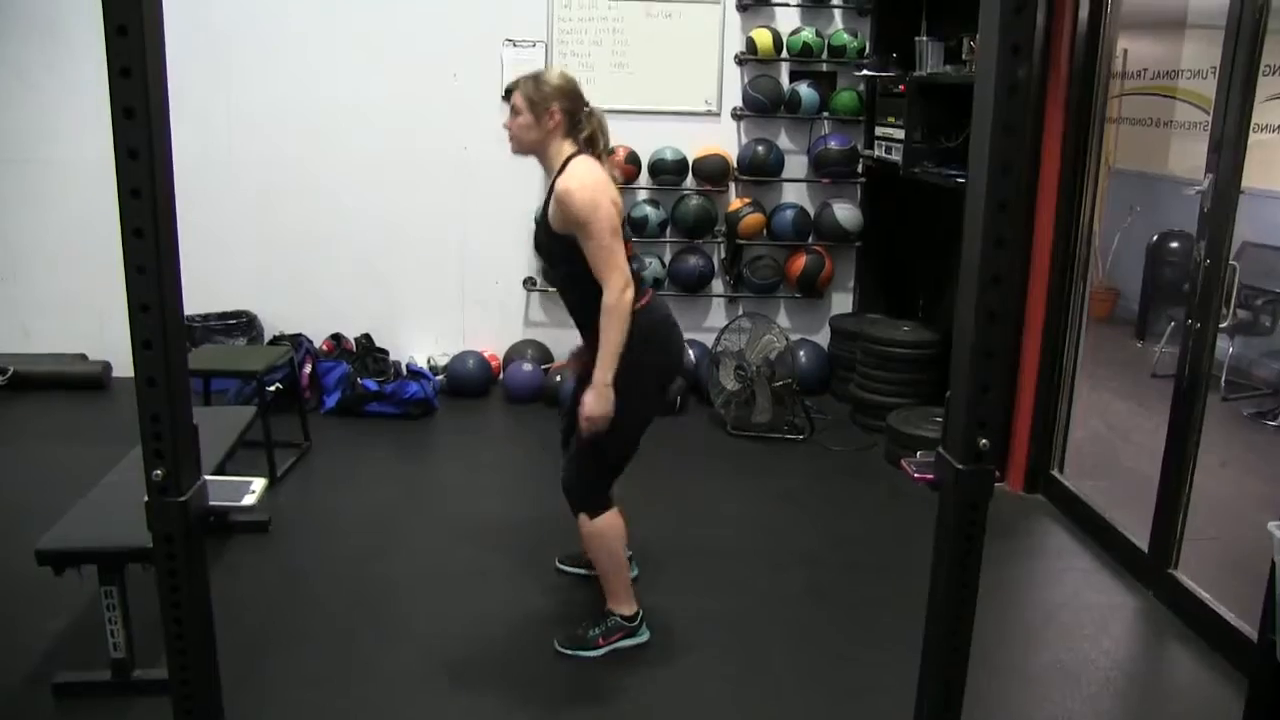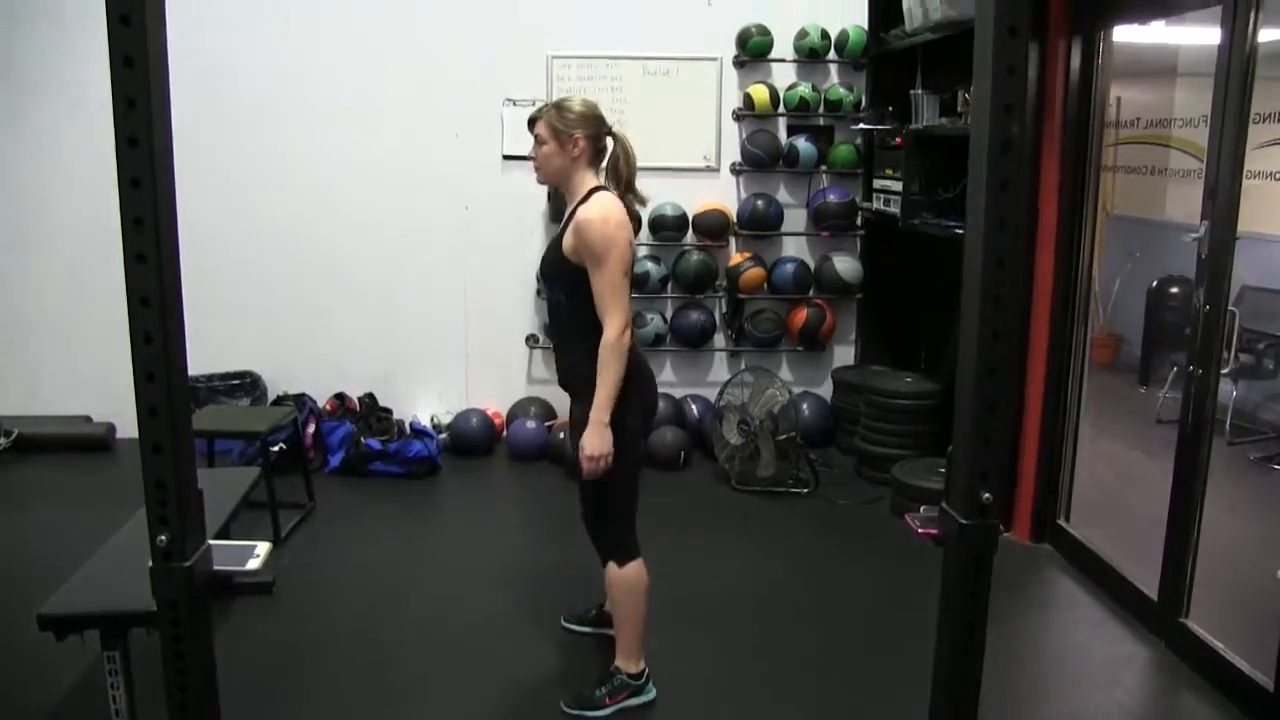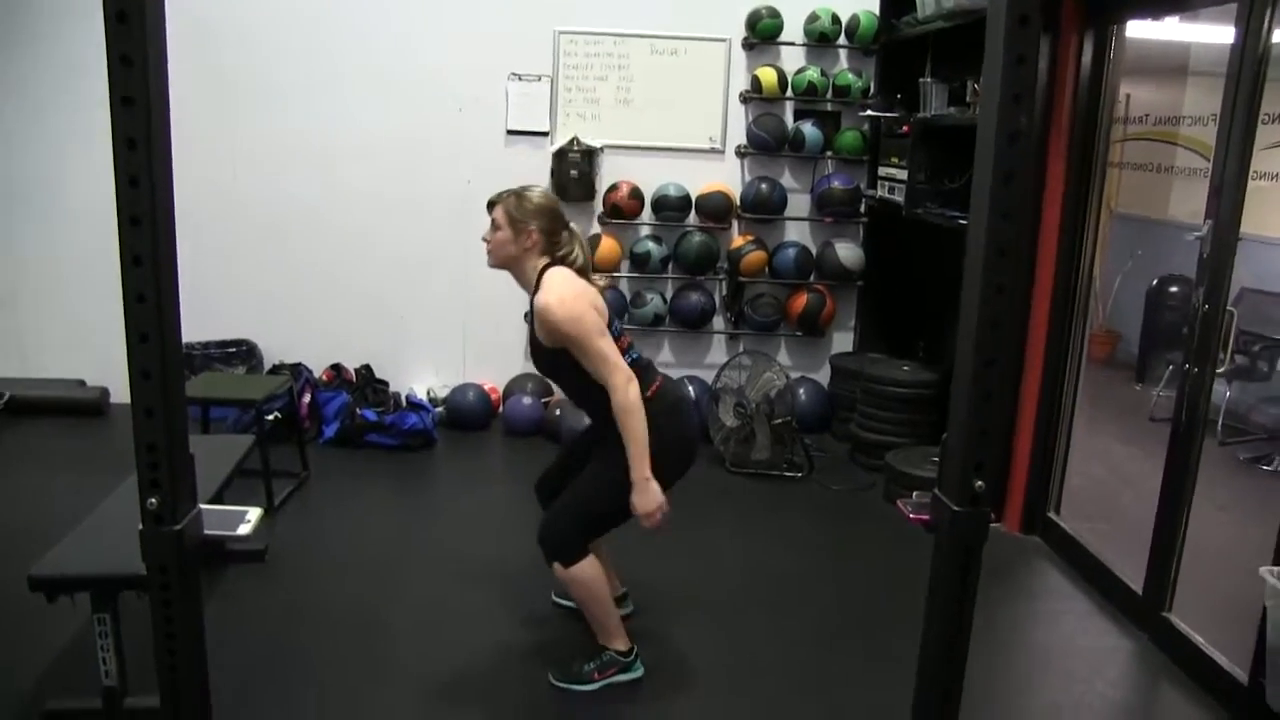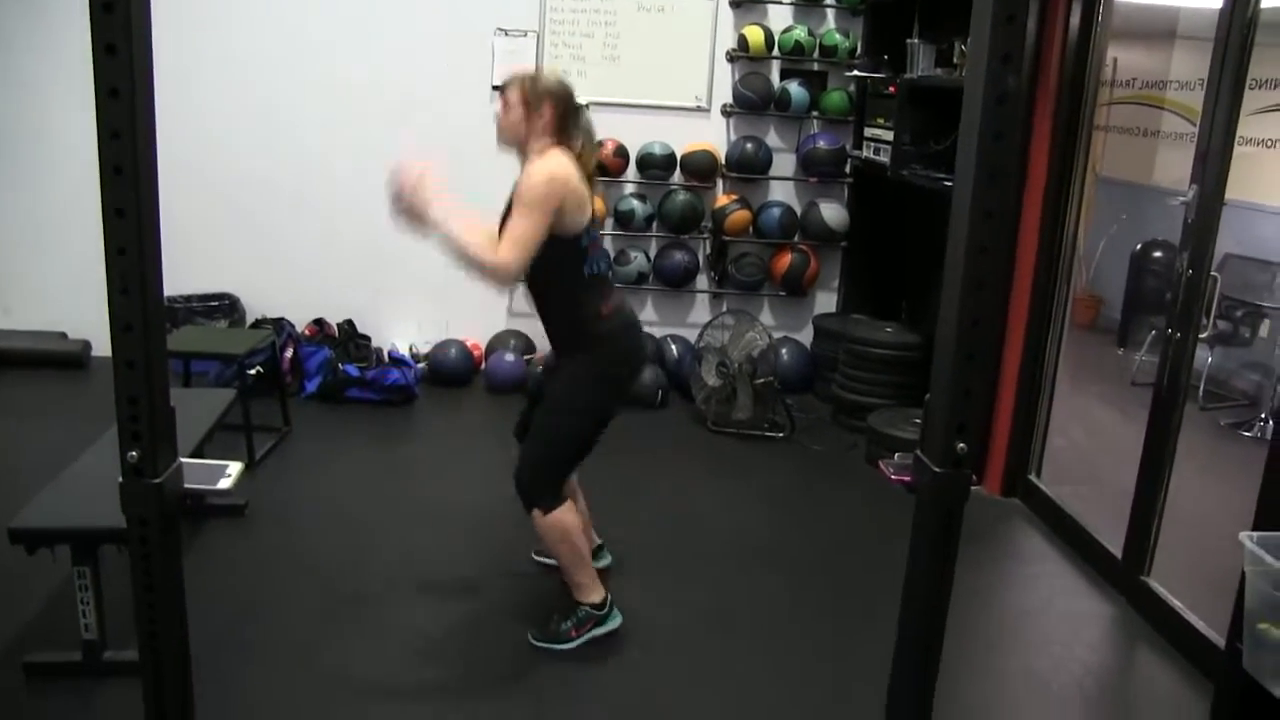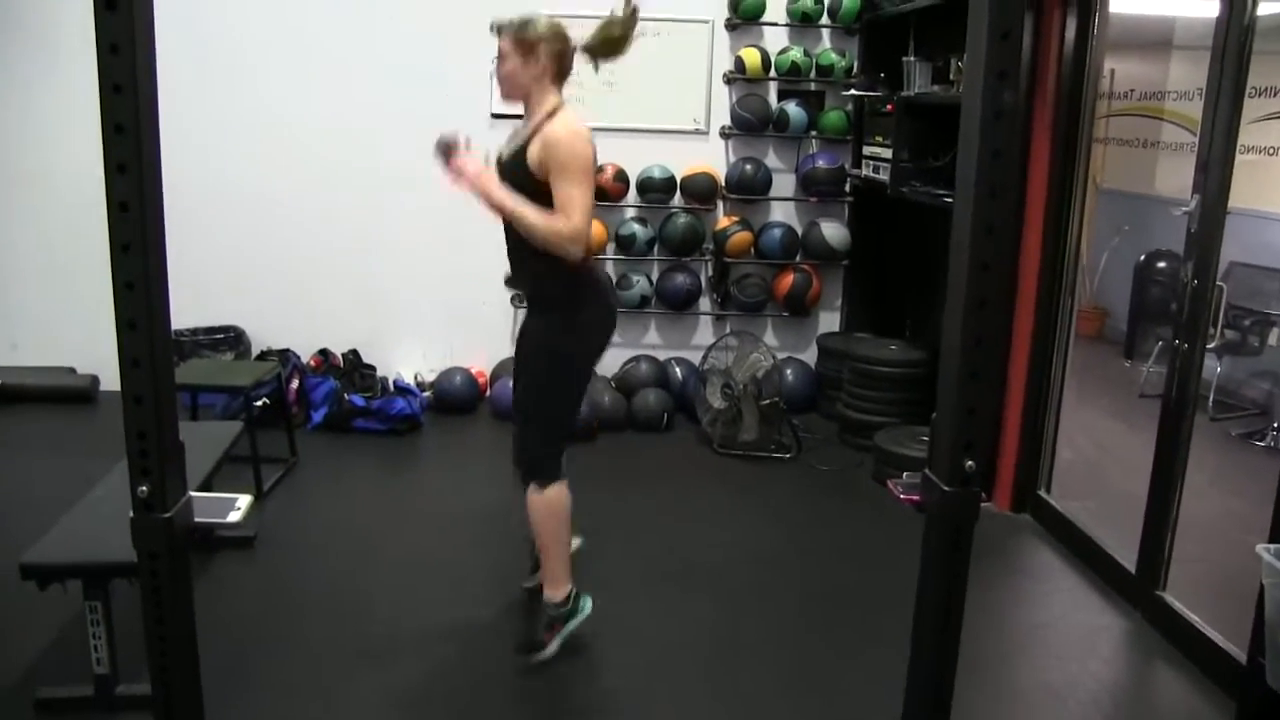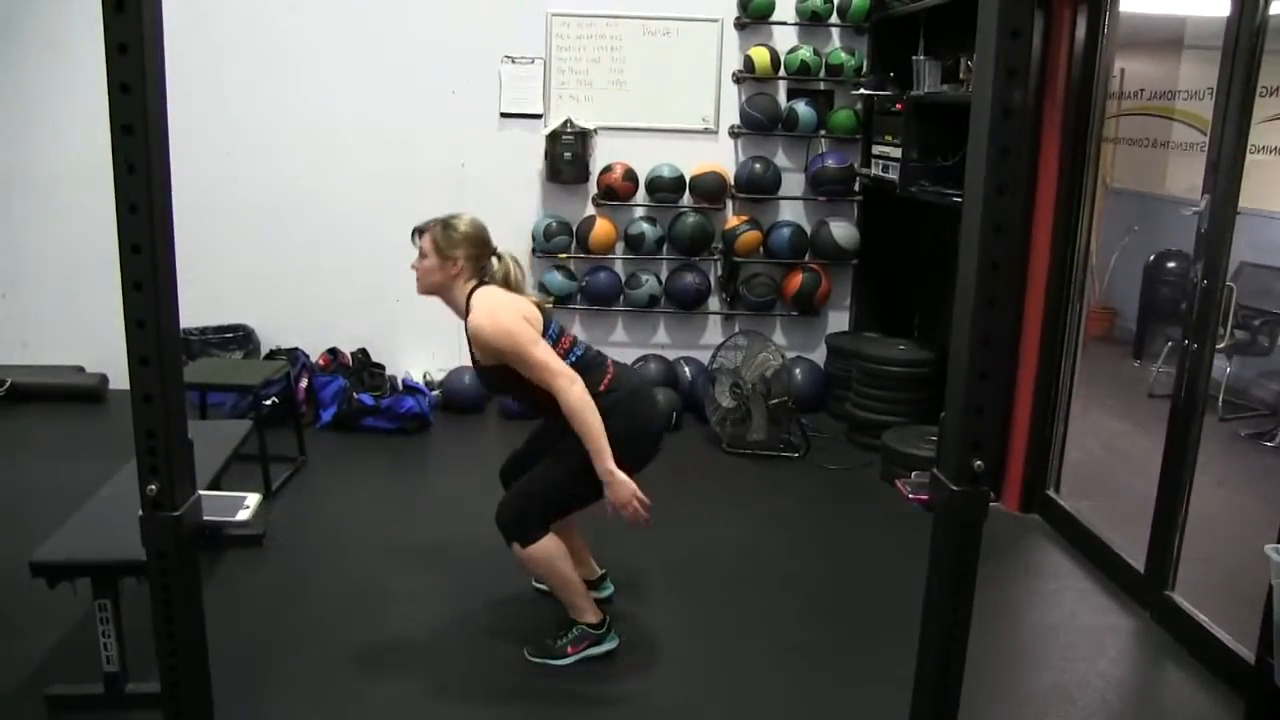
dt=0.5s
person 1, frame 1
left shoulder: (576, 184)
right shoulder: (572, 174)
left elbow: (618, 288)
left wrist: (602, 384)
right wrist: (589, 350)
left hip: (643, 346)
right hip: (628, 338)
left knee: (584, 479)
right knee: (581, 445)
left ankle: (623, 617)
right ankle: (608, 550)
person 1, frame 2
left shoulder: (598, 215)
right shoulder: (585, 208)
left elbow: (617, 329)
left wrist: (599, 424)
left hip: (613, 392)
right hip: (595, 386)
left knee: (612, 527)
right knee: (599, 513)
right ankle: (616, 611)
person 1, frame 3
left shoulder: (553, 299)
right shoulder: (554, 280)
left elbow: (622, 384)
left wrist: (642, 480)
left hip: (658, 429)
right hip: (641, 415)
left knee: (559, 536)
right knee: (552, 491)
left ankle: (618, 653)
right ankle: (609, 591)
person 1, frame 4
left shoulder: (549, 175)
right shoulder: (548, 169)
left elbow: (504, 266)
right elbow: (508, 248)
left wrist: (435, 214)
right wrist: (439, 213)
left hip: (601, 350)
right hip: (589, 339)
left knee: (535, 477)
right knee: (534, 441)
left ankle: (593, 604)
right ankle: (587, 543)
person 1, frame 5
left shoulder: (564, 133)
right shoulder: (536, 125)
left elbow: (571, 238)
left wrist: (489, 192)
right wrist: (481, 177)
left hip: (571, 308)
right hip: (549, 302)
left knee: (536, 452)
right knee: (535, 435)
left ankle: (561, 597)
right ankle: (554, 532)
person 1, frame 6
left shoulder: (485, 321)
right shoulder: (488, 302)
left elbow: (567, 384)
left wrist: (609, 474)
left hip: (624, 421)
right hip: (614, 402)
left knee: (518, 516)
right knee: (518, 478)
left ankle: (591, 626)
right ankle: (588, 575)
